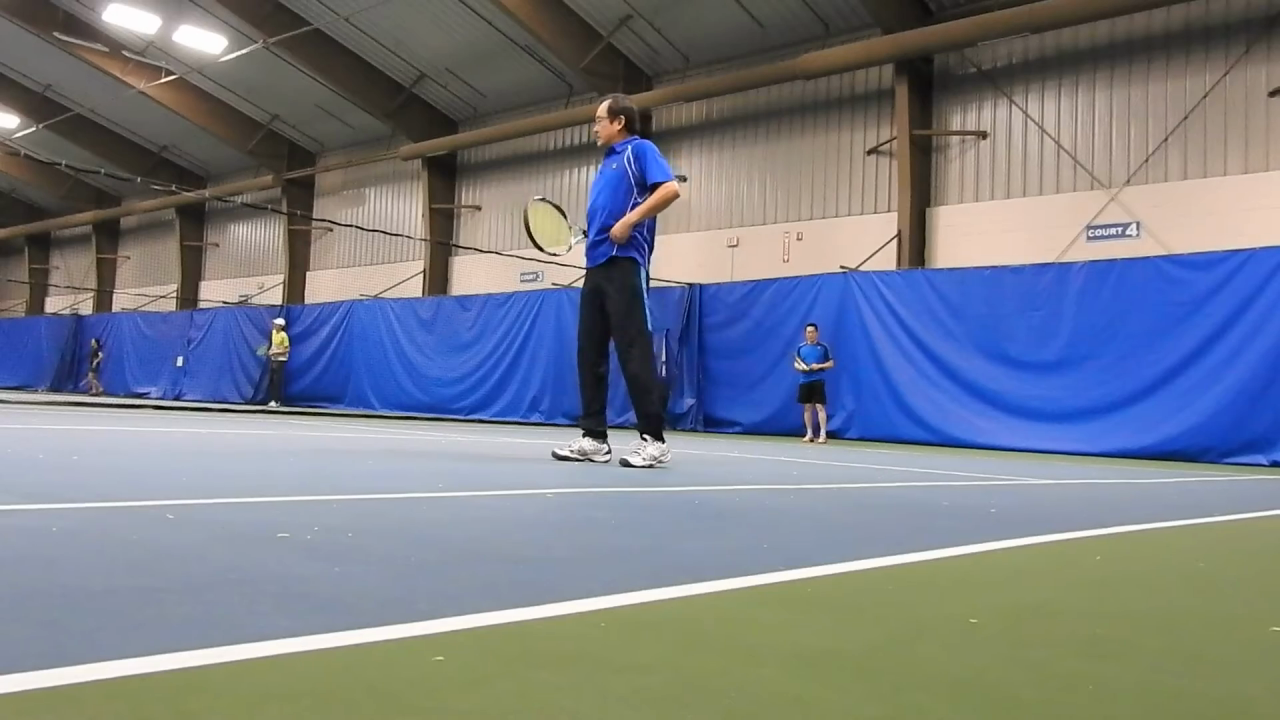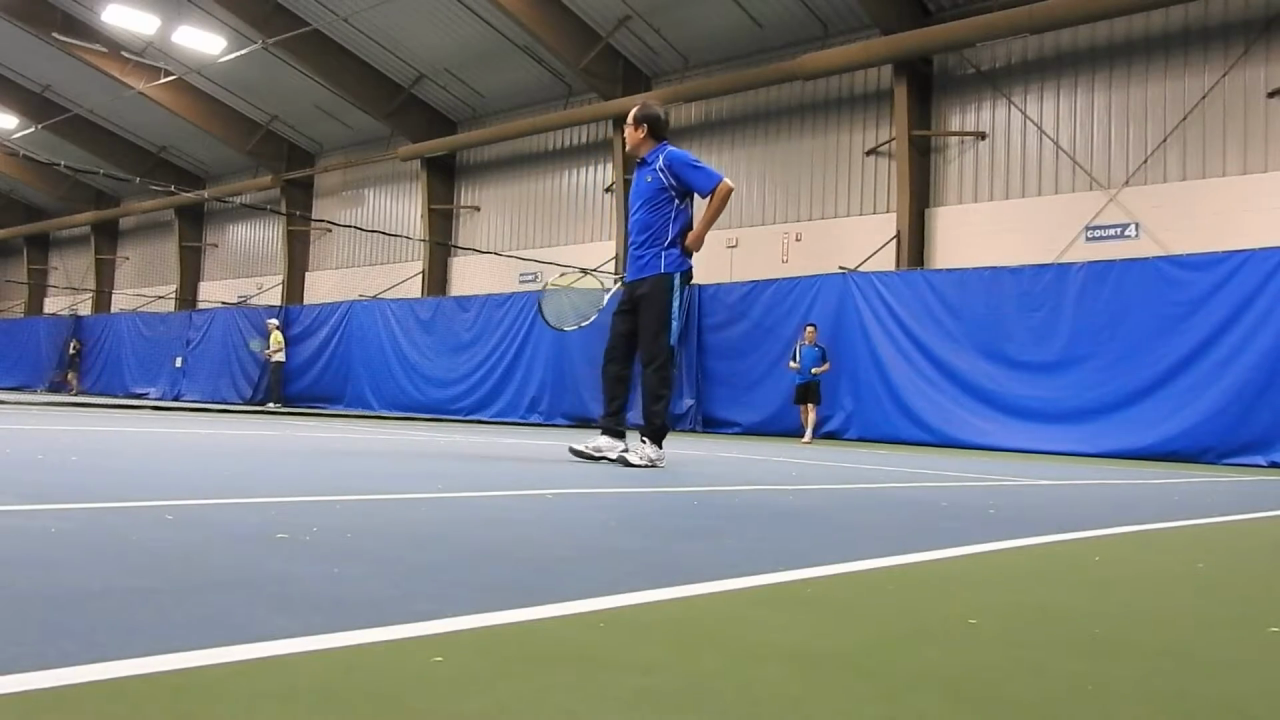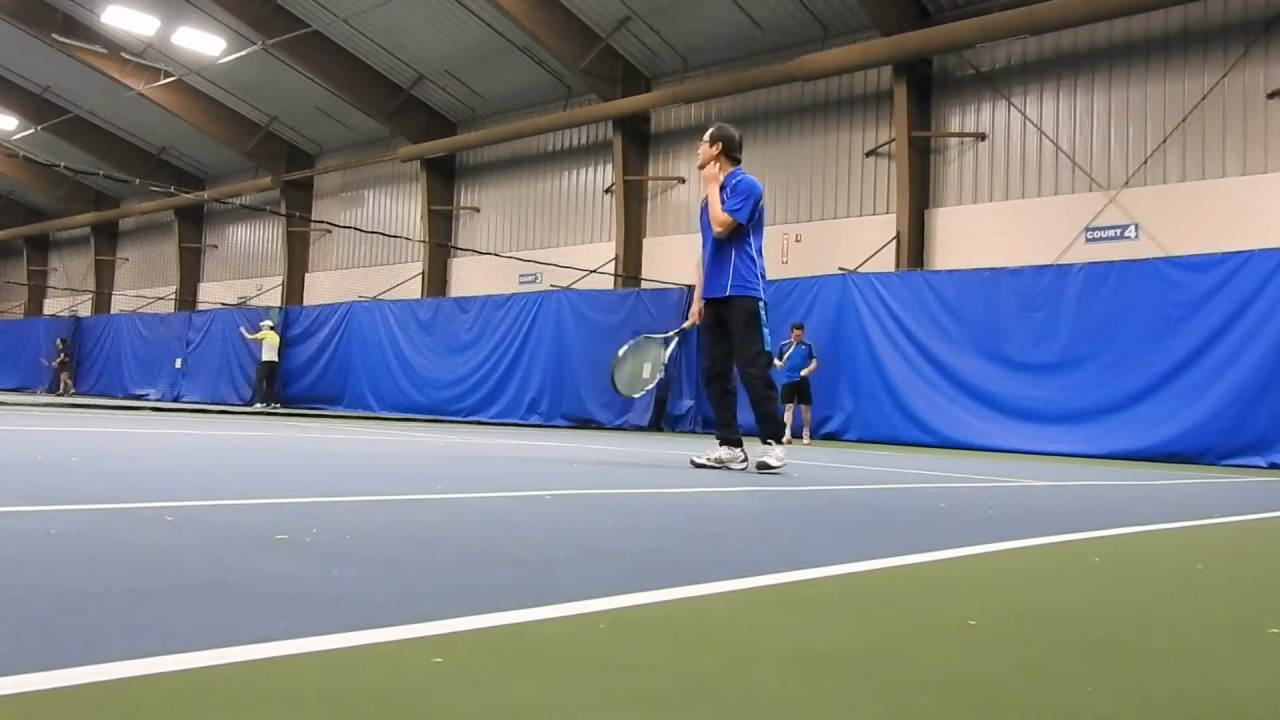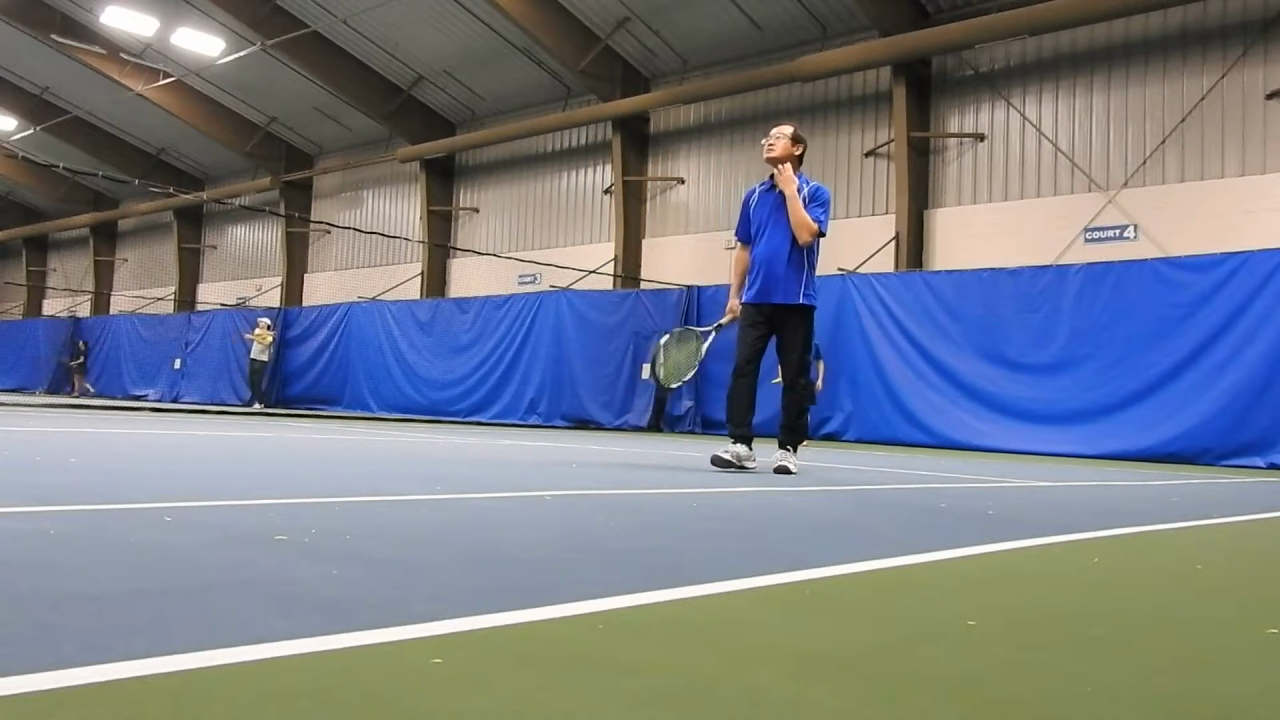
dt=1s
person 1, frame 1
left shoulder: (639, 150)
right shoulder: (607, 162)
left elbow: (670, 189)
left wrist: (631, 221)
right wrist: (591, 234)
left hip: (623, 263)
right hip: (596, 266)
left knee: (634, 351)
right knee: (590, 353)
left ankle: (652, 439)
right ankle: (594, 437)
person 1, frame 2
left shoulder: (672, 160)
right shoulder: (643, 168)
left elbow: (723, 188)
left wrist: (698, 232)
left hip: (663, 273)
right hip: (636, 277)
left knee: (655, 359)
right knee: (616, 356)
left ankle: (652, 443)
right ankle: (611, 435)
person 1, frame 3
left shoulder: (746, 185)
right shoulder: (712, 193)
left elbow: (721, 227)
left wrist: (712, 187)
right wrist: (697, 299)
left hip: (743, 294)
right hip: (714, 296)
left knee: (754, 369)
right knee: (715, 373)
left ankle: (772, 442)
right ankle: (729, 446)
person 1, frame 4
left shoulder: (815, 192)
right shoulder: (754, 195)
left elbow: (806, 236)
left wrist: (790, 190)
right wrist: (735, 294)
left hip: (795, 300)
right hip: (755, 299)
left knee: (795, 377)
right knee: (743, 368)
left ankle: (788, 448)
right ankle: (741, 444)
